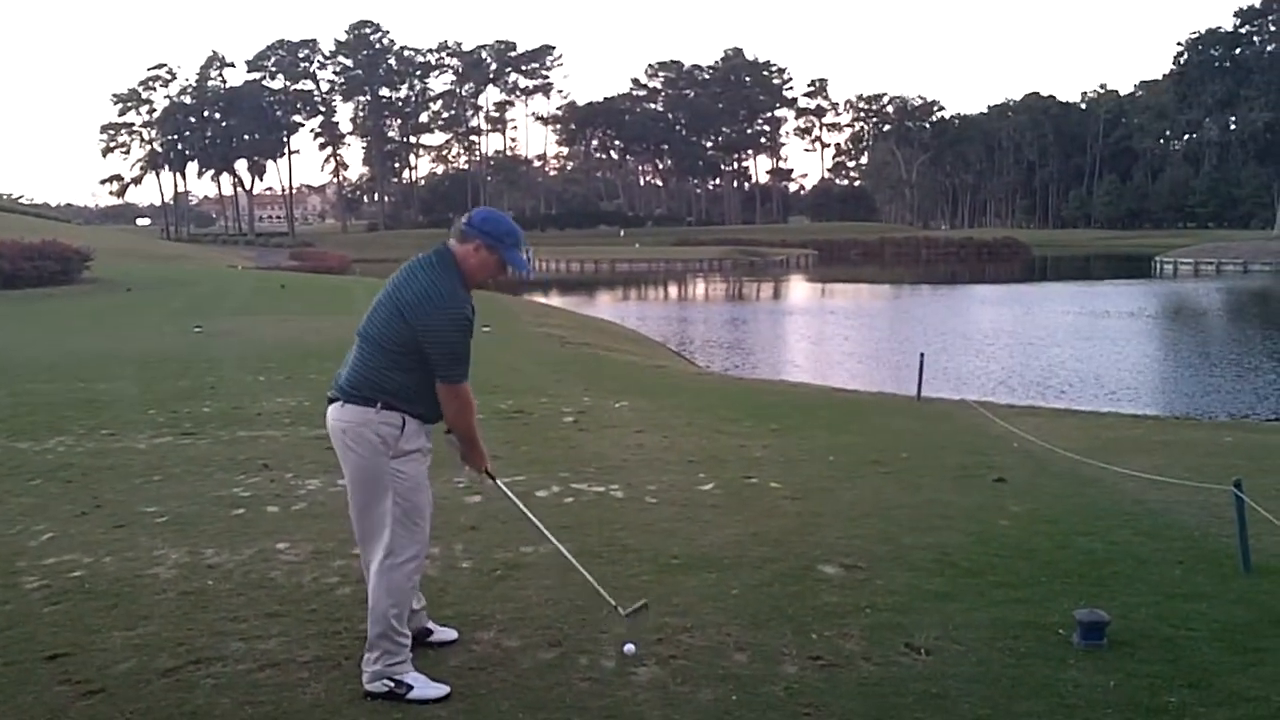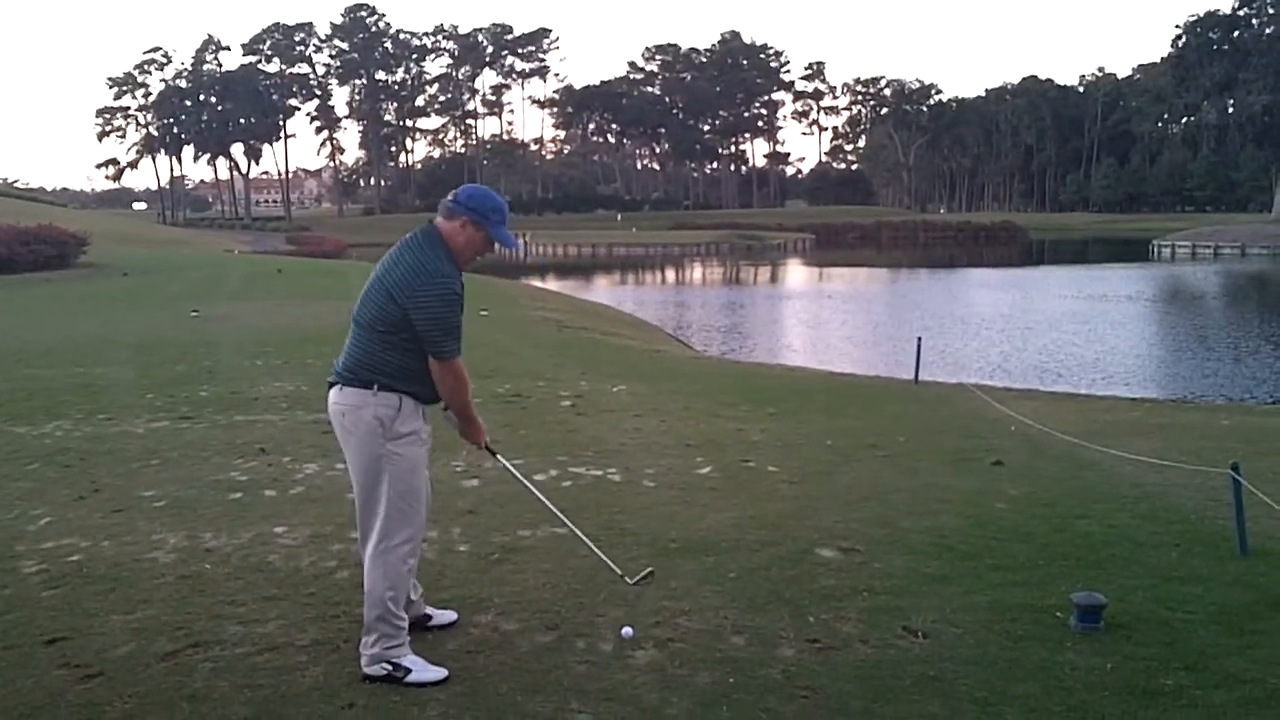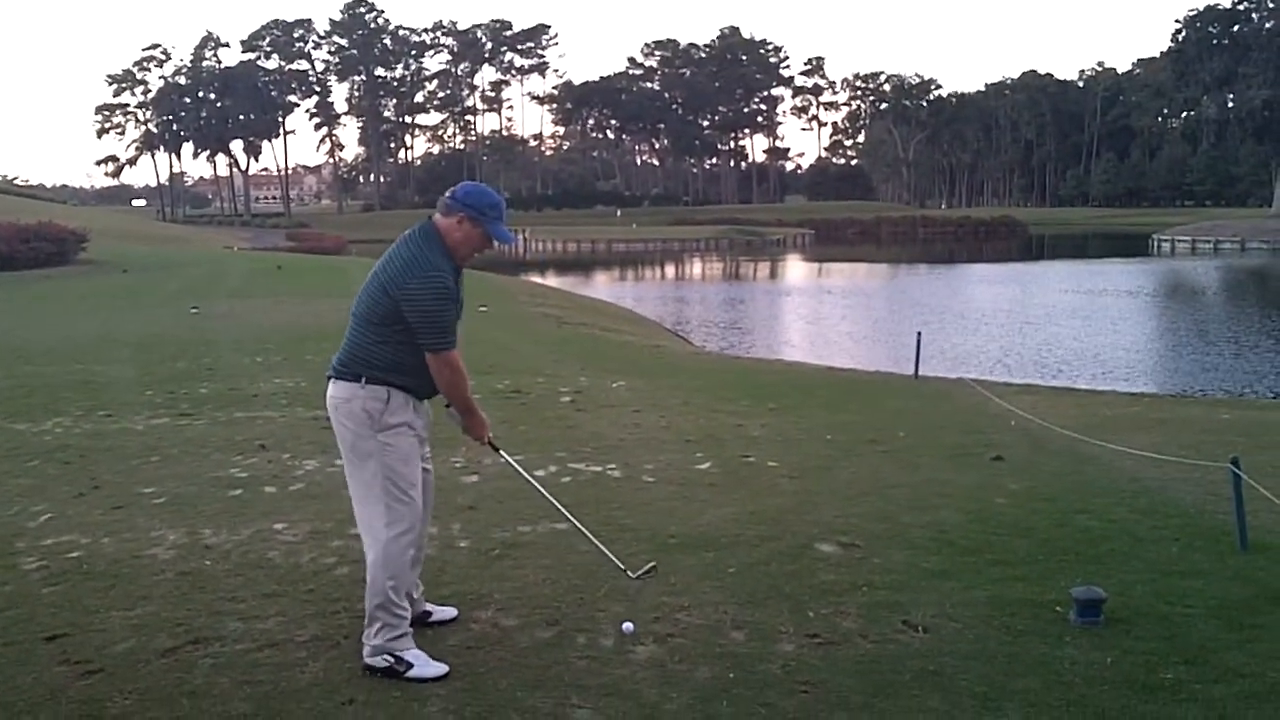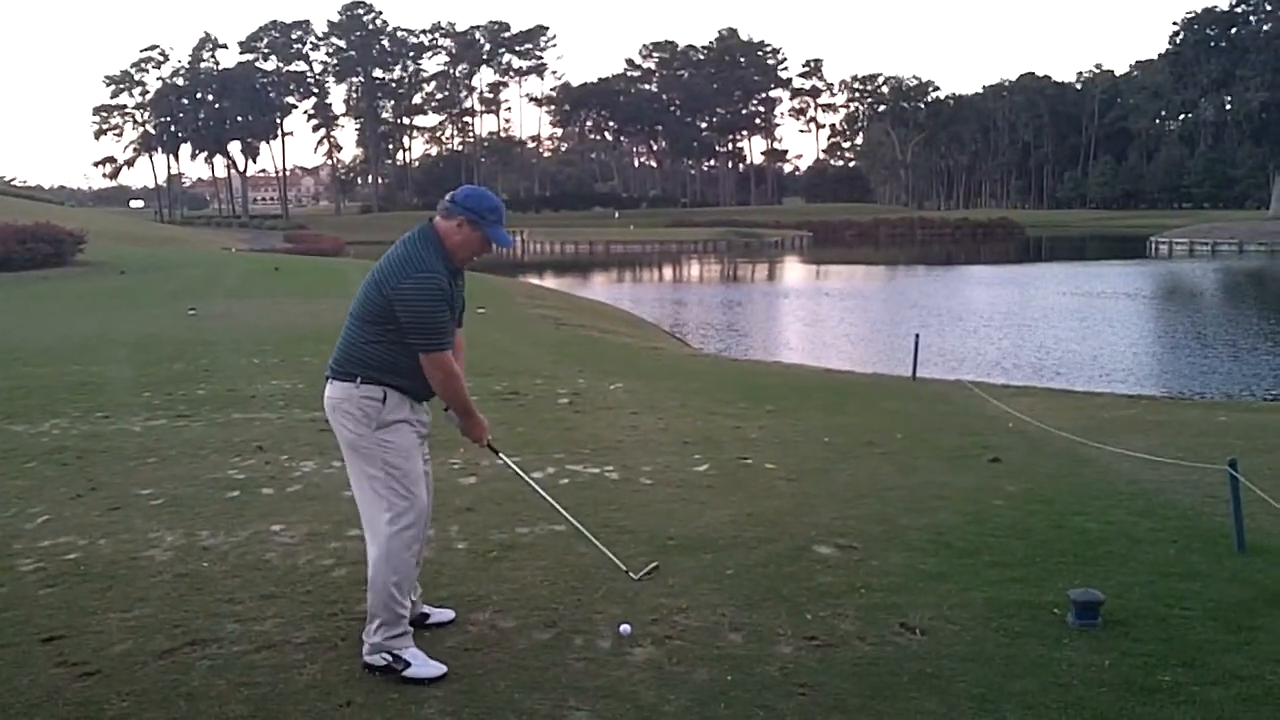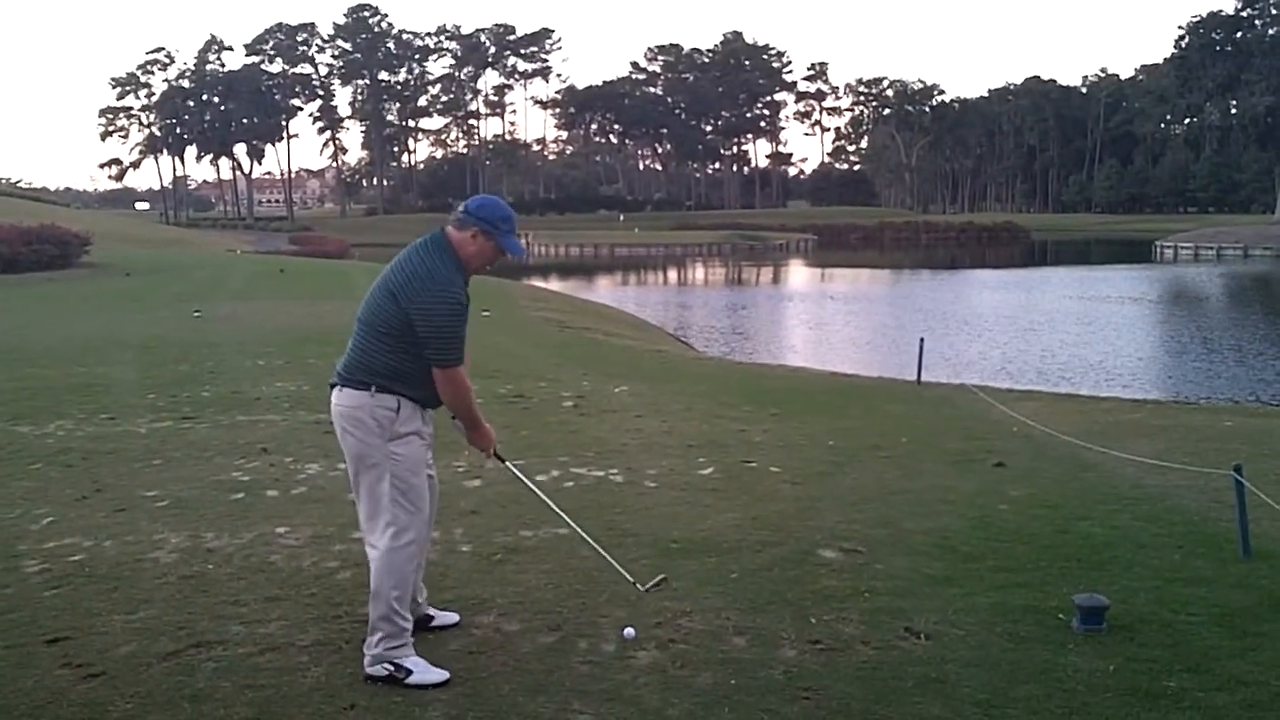
dt=0.2s
person 1, frame 1
left shoulder: (427, 269)
right shoulder: (447, 301)
right elbow: (453, 391)
left wrist: (462, 436)
right wrist: (472, 446)
left hip: (364, 412)
right hip: (381, 424)
left knee: (404, 533)
right knee: (398, 542)
left ankle: (409, 622)
right ankle: (385, 670)
person 1, frame 2
left shoulder: (420, 249)
right shoulder: (433, 277)
right elbow: (446, 367)
left wrist: (459, 411)
right wrist: (469, 420)
left hip: (378, 399)
right hip: (380, 407)
left knee: (407, 515)
right knee: (394, 527)
left ankle: (406, 608)
right ankle: (384, 654)
person 1, frame 3
left shoulder: (436, 253)
right shoulder: (425, 272)
left elbow: (447, 343)
right elbow: (443, 360)
left wrist: (461, 402)
right wrist: (471, 414)
left hip: (396, 397)
right hip: (372, 401)
left knee: (412, 507)
right knee: (395, 519)
left ankle: (407, 602)
right ankle: (386, 643)
person 1, frame 4
left shoulder: (439, 258)
right shoulder: (421, 273)
left elbow: (452, 333)
right elbow: (436, 363)
left wrist: (460, 400)
right wrist: (470, 416)
left hip: (393, 396)
right hip: (368, 399)
left knee: (414, 505)
right knee: (398, 514)
left ankle: (404, 605)
right ankle: (385, 644)
person 1, frame 5
left shoulder: (431, 254)
right shoulder: (440, 286)
left elbow: (445, 364)
right elbow: (449, 376)
left wrist: (466, 414)
right wrist: (477, 428)
left hip: (380, 400)
right hip: (378, 407)
left knee: (416, 509)
right knee: (400, 525)
left ankle: (409, 607)
right ankle: (387, 654)
